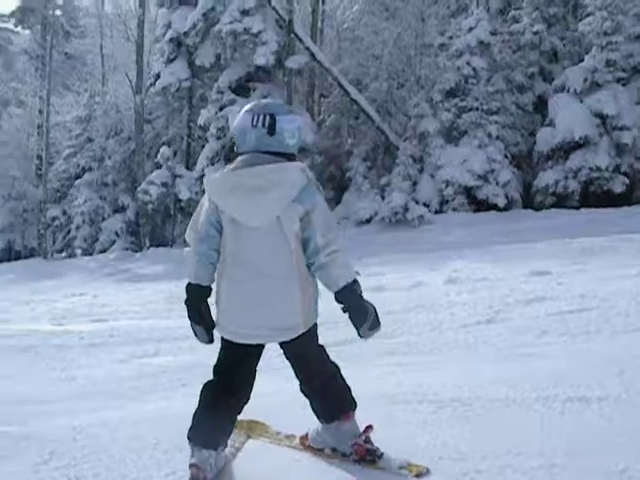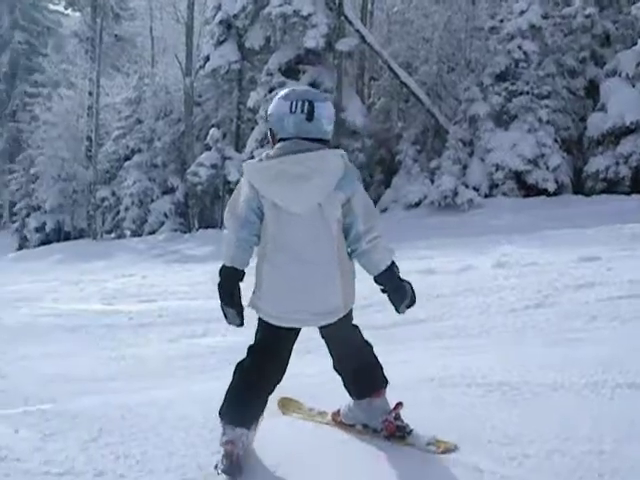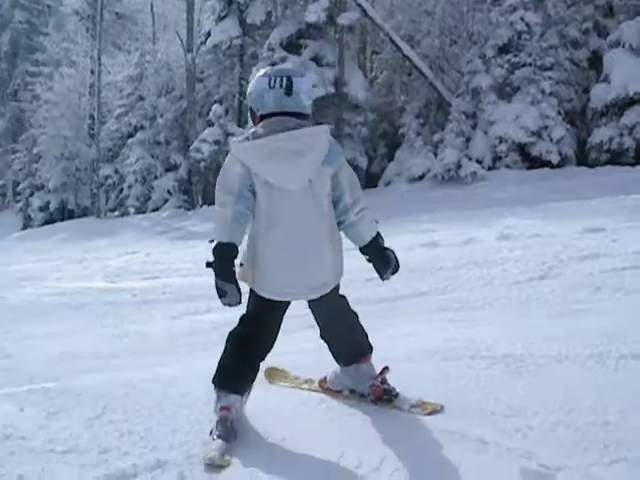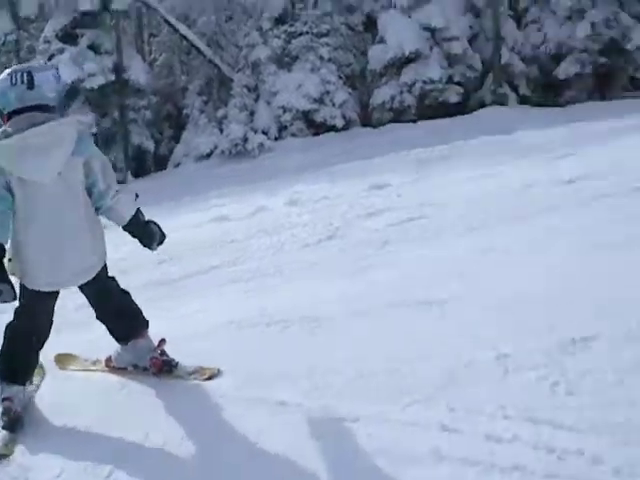
dt=0.3s
person 1, frame 1
left shoulder: (219, 191)
right shoulder: (302, 187)
left elbow: (201, 250)
right elbow: (324, 251)
left wrist: (196, 298)
right wrist: (352, 298)
left hip: (238, 313)
right hip: (294, 309)
left knee: (229, 382)
right knee: (314, 368)
right ankle: (343, 432)
person 1, frame 2
left shoulder: (258, 177)
right shoulder: (341, 174)
left elbow: (240, 235)
right elbow: (364, 236)
left wrist: (229, 282)
right wrist: (390, 279)
left hip: (278, 296)
right hip: (331, 293)
left knee: (263, 363)
right knee: (349, 348)
left ankle: (235, 431)
right ankle: (373, 407)
person 1, frame 3
left shoulder: (243, 155)
right shoulder: (326, 147)
left elbow: (231, 211)
right elbow: (350, 206)
left wrist: (223, 260)
right wrist: (375, 247)
left hip: (269, 270)
right hip: (322, 265)
left knee: (253, 333)
right knee: (336, 318)
left ankle: (228, 400)
right ankle: (360, 375)
person 1, frame 4
right shoulder: (76, 137)
right elbow: (106, 191)
right wrist: (140, 225)
left hip: (37, 262)
right hip: (85, 252)
left knee: (29, 321)
right knee: (109, 298)
right ankle: (140, 349)
